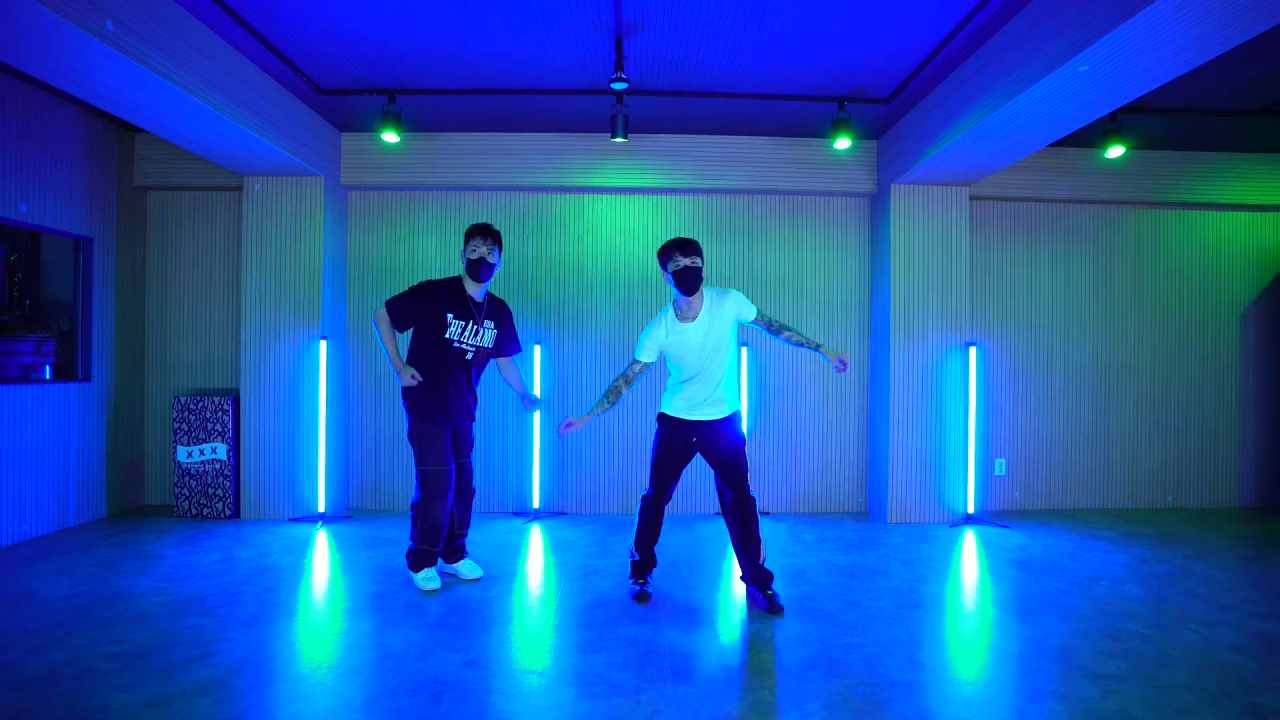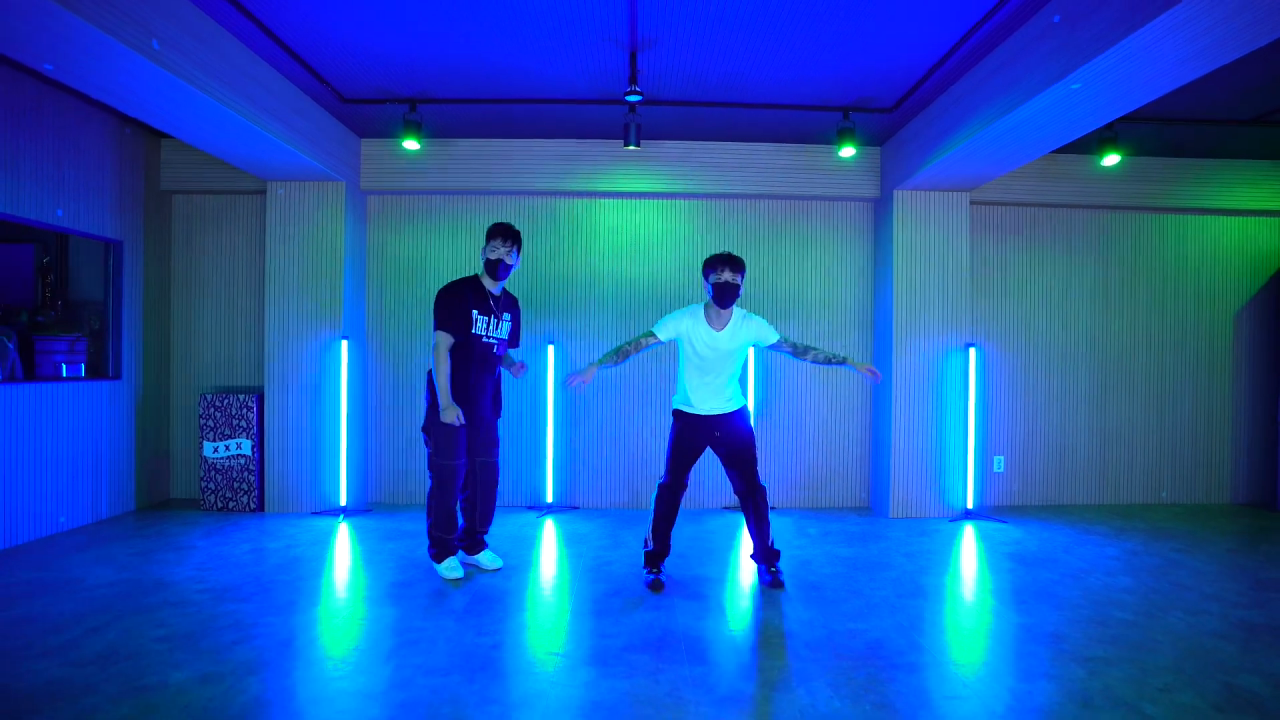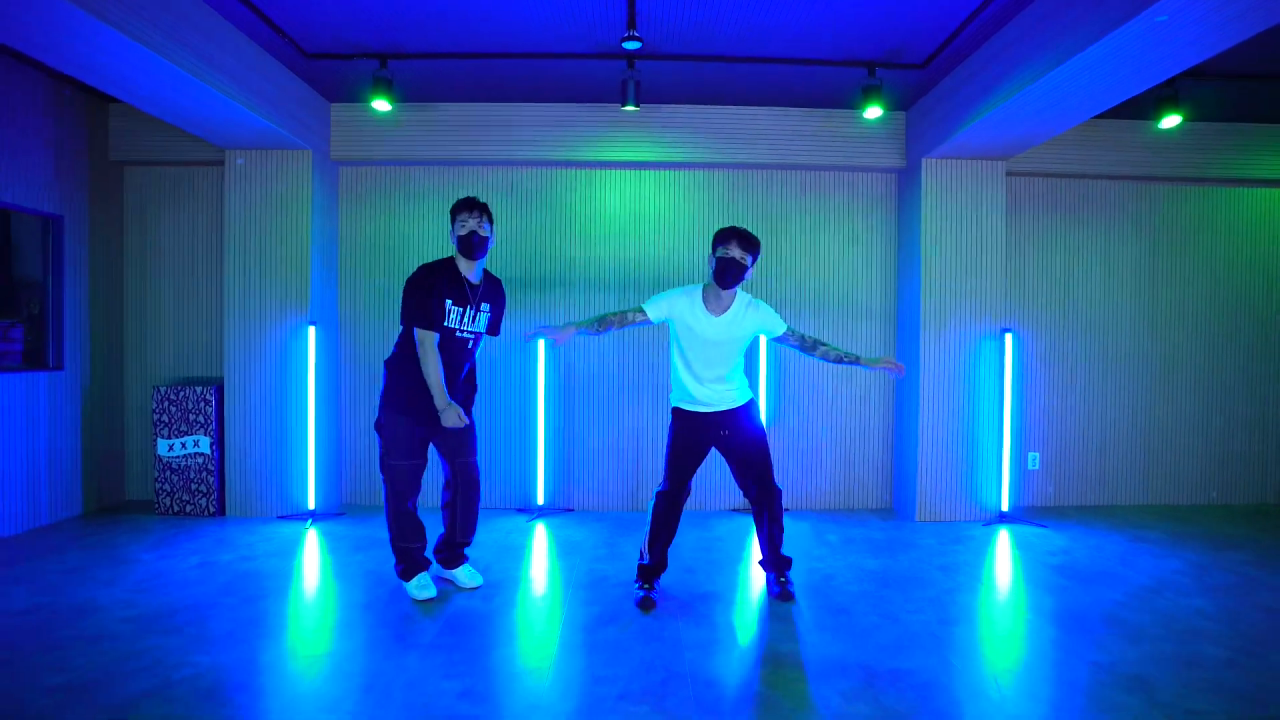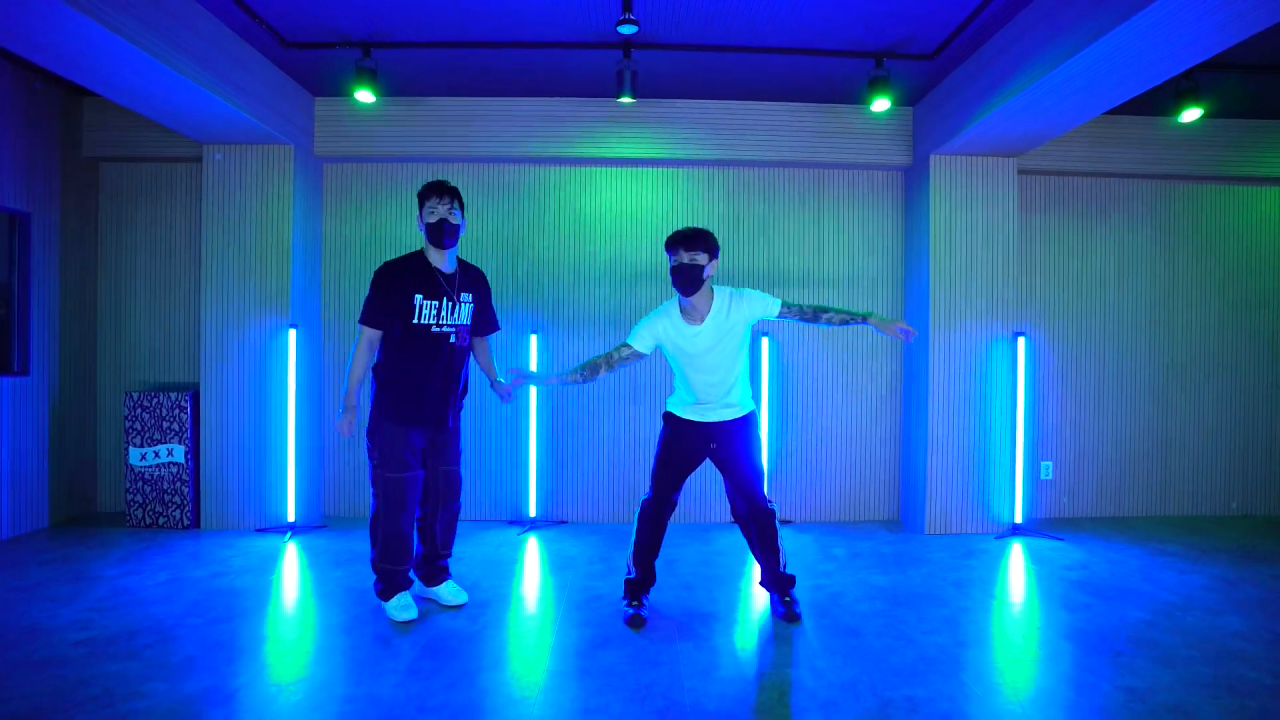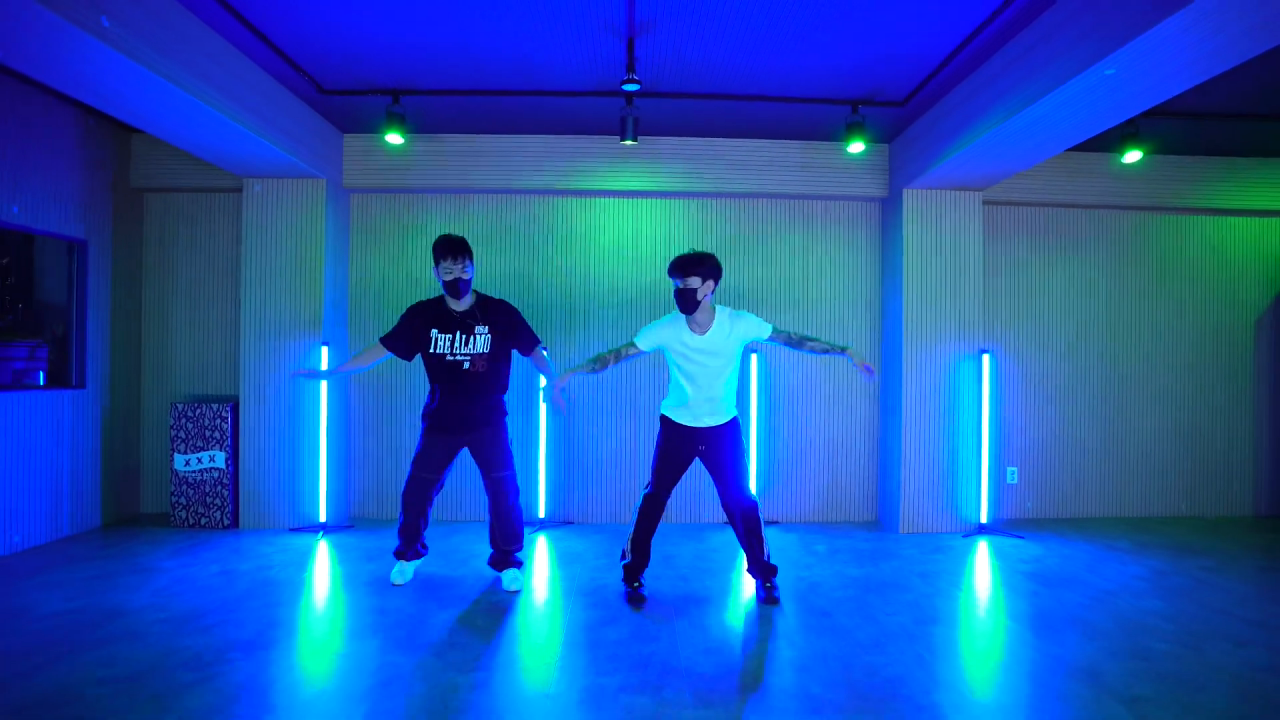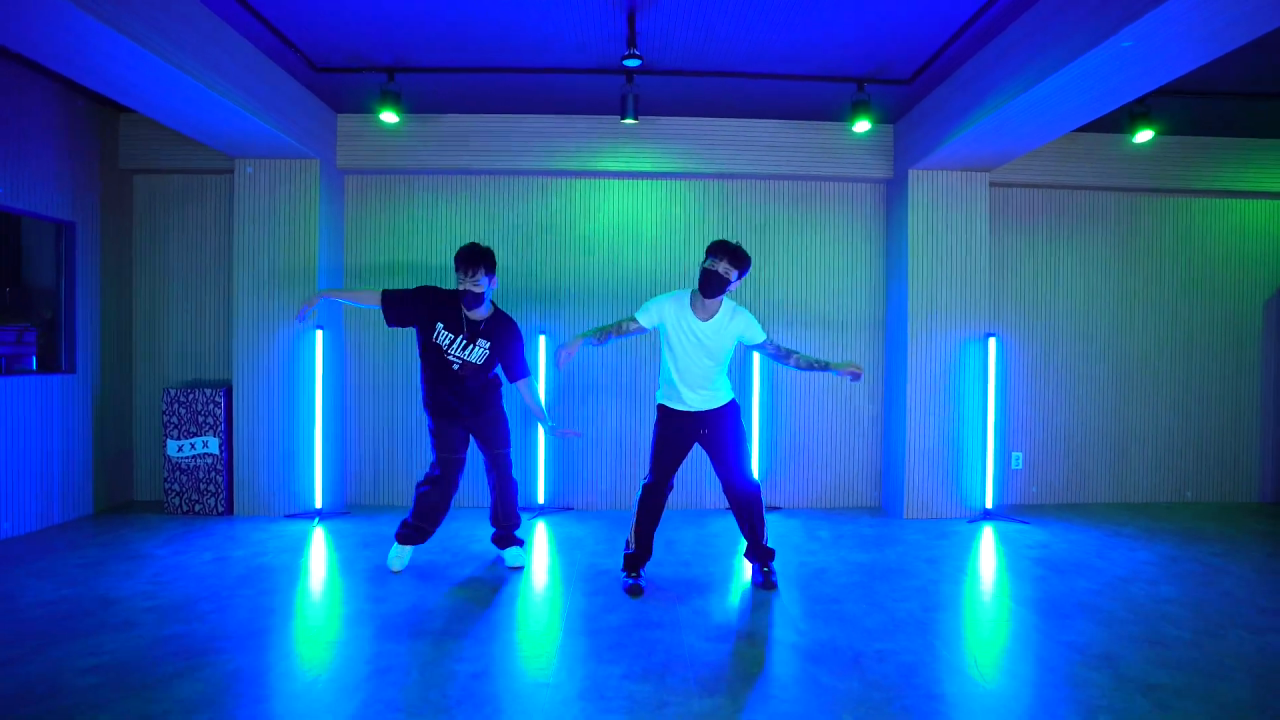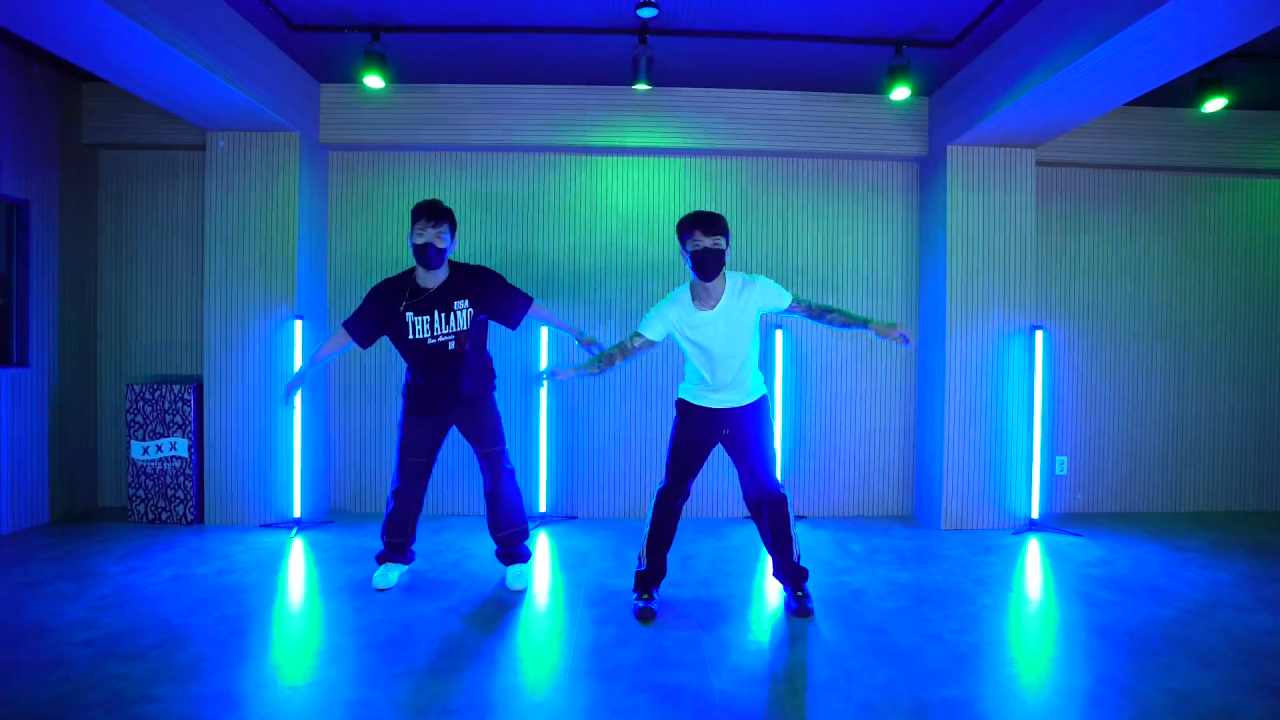
dt=0.7s
person 1, frame 1
left shoulder: (499, 311)
right shoulder: (432, 294)
left elbow: (504, 359)
right elbow: (384, 316)
left wrist: (525, 395)
right wrist: (399, 365)
left hip: (462, 409)
right hip: (427, 407)
left knee: (461, 483)
right knee: (436, 485)
left ankle: (453, 553)
right ankle: (421, 560)
person 1, frame 2
left shoulder: (510, 304)
right shoulder: (455, 293)
right elbow: (441, 348)
left wrist: (510, 365)
right wrist: (446, 403)
left hip: (484, 406)
right hip: (450, 405)
left knee: (484, 477)
right knee: (447, 478)
left ankle: (473, 545)
right ankle: (443, 551)
person 1, frame 3
left shoulder: (493, 289)
right shoulder: (427, 279)
right elbow: (426, 346)
right wrist: (442, 404)
left hip: (456, 402)
right hip: (406, 399)
left knee: (466, 481)
right knee: (402, 485)
left ankle: (451, 558)
right ankle: (412, 567)
person 1, frame 4
left shoulder: (475, 281)
right shoulder: (394, 275)
right elbow: (368, 339)
left wrist: (494, 380)
right wrist: (350, 402)
left hip: (446, 411)
right hip: (397, 412)
left knee: (444, 494)
right knee: (395, 499)
left ankle: (433, 575)
right ankle: (393, 585)
person 1, frame 5
left shoulder: (499, 312)
right shoulder: (420, 316)
left elbow: (533, 350)
right elbow: (381, 350)
left wrist: (554, 385)
right wrist: (334, 373)
left hip: (487, 419)
right hip: (441, 419)
left knee: (503, 490)
right knee: (418, 488)
left ankle: (507, 561)
right ankle: (408, 552)
person 1, frame 6
left shoulder: (504, 329)
right shoulder: (430, 302)
left elbow: (523, 381)
right elbow: (379, 298)
left wrist: (547, 423)
right wrist: (323, 296)
left hip: (485, 406)
right hip: (442, 406)
left knee: (502, 469)
right knee: (447, 473)
left ankle: (507, 538)
right ankle: (408, 538)
person 1, frame 7
left shoulder: (478, 281)
right shoulder: (389, 293)
left elbow: (528, 309)
right elbow: (348, 334)
left wrist: (576, 333)
right wrist: (306, 370)
left hip: (474, 395)
right hip: (422, 399)
left knee: (498, 470)
right knee: (408, 477)
left ankle: (513, 555)
right ankle: (394, 555)
person 2, frame 1
left shoulder: (730, 302)
right shoulder: (660, 327)
left elbow: (772, 326)
right elbow: (628, 376)
left wrist: (821, 350)
right wrist: (587, 415)
left hip: (723, 420)
right hip: (676, 421)
left knee: (739, 501)
right knee: (656, 496)
left ankle: (757, 581)
right ankle: (640, 571)
person 2, frame 2
left shoulder: (751, 325)
right shoulder: (683, 320)
left elbow: (795, 349)
right elbow: (637, 344)
left wrist: (848, 363)
right wrist: (596, 366)
left hip: (732, 417)
right hip: (689, 416)
left knee: (751, 487)
right knee: (671, 485)
left ankle: (766, 560)
right ankle: (654, 561)
person 2, frame 3
left shoulder: (756, 312)
right shoulder: (678, 301)
left elbow: (804, 343)
right elbow: (623, 318)
left wrist: (864, 362)
right wrist: (572, 328)
left hip: (739, 412)
right hip: (689, 414)
left knee: (765, 490)
right knee: (671, 492)
left ankle: (776, 568)
right ankle: (648, 575)
person 2, frame 4
left shoulder: (744, 303)
right shoulder: (660, 322)
left elbow: (804, 312)
right elbow: (610, 360)
left wrist: (871, 320)
right wrist: (551, 379)
left hip: (737, 423)
right hip: (683, 423)
left knee: (754, 507)
right knee: (656, 505)
left ankle: (780, 588)
right ankle: (636, 592)
person 2, frame 5
left shoulder: (740, 323)
right shoulder: (665, 330)
left elbow: (792, 338)
right elbow: (619, 355)
left wrist: (845, 351)
right wrist: (575, 371)
left hip: (722, 428)
right hip: (677, 427)
left knee: (740, 501)
right knee: (654, 496)
left ankle: (764, 574)
right ankle: (632, 574)
person 2, frame 6
left shoulder: (739, 319)
right shoulder: (666, 306)
left elbow: (780, 353)
right elbow: (619, 329)
left wrist: (833, 366)
right wrist: (579, 340)
left hip: (721, 412)
right hip: (674, 412)
left knee: (743, 485)
right knee: (656, 486)
left ankle: (761, 560)
right ankle: (633, 565)
person 2, frame 7
left shoulder: (753, 290)
right shoulder: (671, 307)
left elbow: (812, 311)
right elbow: (626, 347)
left wrist: (872, 326)
right wrist: (576, 370)
left hip: (748, 409)
right hip: (695, 409)
left knee: (766, 494)
right knee: (671, 492)
left ankle: (793, 582)
right ankle: (646, 585)
